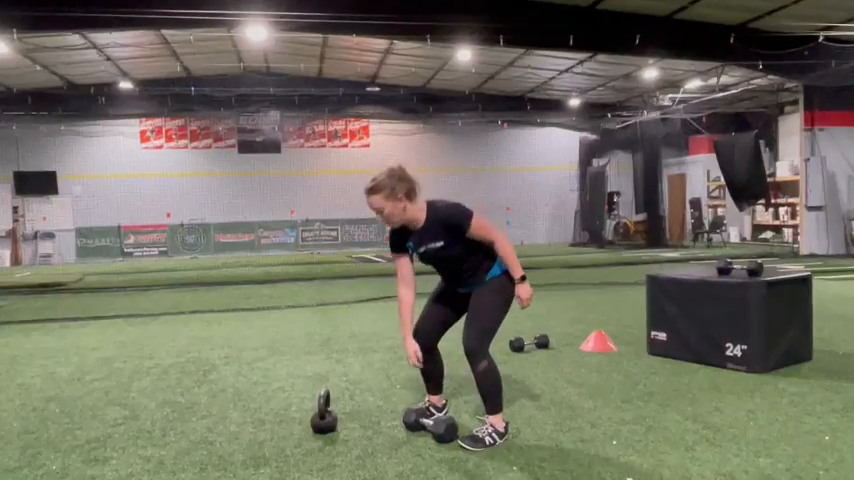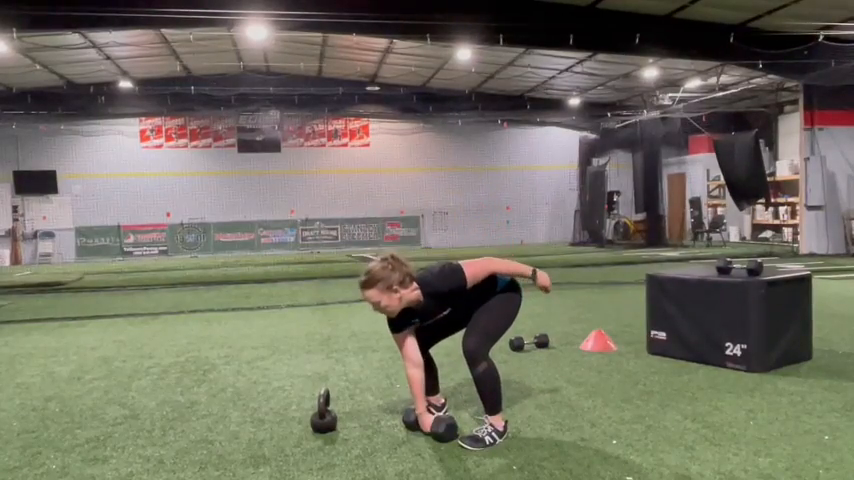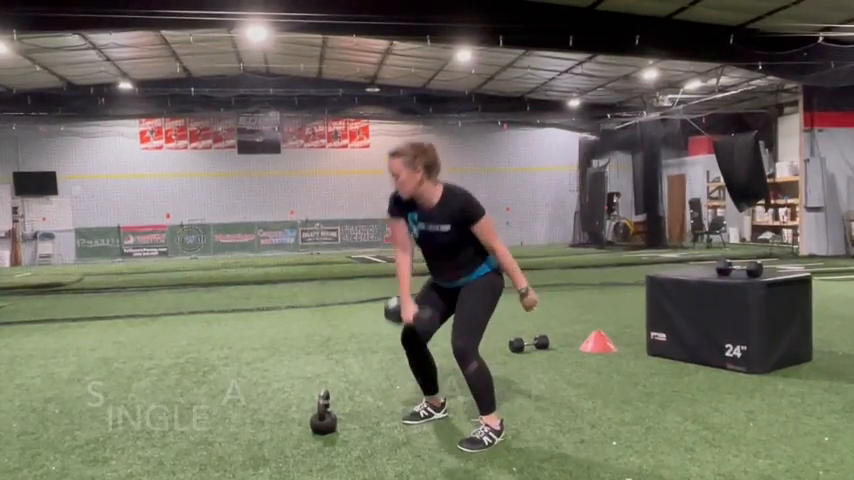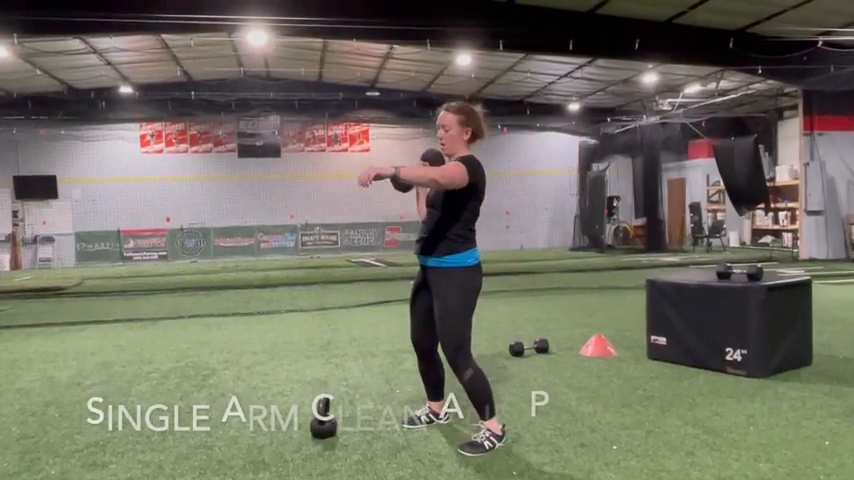
dt=0.7s
person 1, frame 1
left shoulder: (447, 214)
right shoulder: (399, 236)
left elbow: (496, 239)
right elbow: (405, 288)
left wrist: (519, 280)
right wrist: (408, 339)
left hip: (493, 280)
right hip: (456, 286)
left knee: (474, 344)
right knee: (424, 336)
left ankle: (498, 425)
right ankle: (437, 404)
person 1, frame 2
left shoulder: (439, 282)
right shoulder: (400, 316)
left elbow: (488, 264)
right elbow: (413, 364)
left wrist: (534, 274)
right wrist: (421, 412)
left hip: (501, 294)
left knee: (473, 348)
right knee: (417, 343)
left ankle: (497, 424)
right ankle: (435, 402)
person 1, frame 3
left shoulder: (461, 204)
right shoulder: (399, 204)
left elbow: (495, 247)
right elbow: (403, 253)
left wrist: (523, 288)
right wrist: (407, 300)
left hip: (478, 280)
right hip: (442, 282)
left knee: (463, 346)
right knee: (412, 337)
left ankle: (493, 425)
right ankle: (433, 403)
person 1, frame 4
left shoulder: (469, 168)
right shoulder: (447, 168)
left elbow: (436, 177)
right elbow: (429, 214)
left wrist: (388, 171)
right wrist: (416, 178)
left hip: (457, 272)
right hip: (430, 269)
left knee: (456, 352)
right knee: (422, 344)
left ankle: (493, 427)
right ankle: (436, 409)
